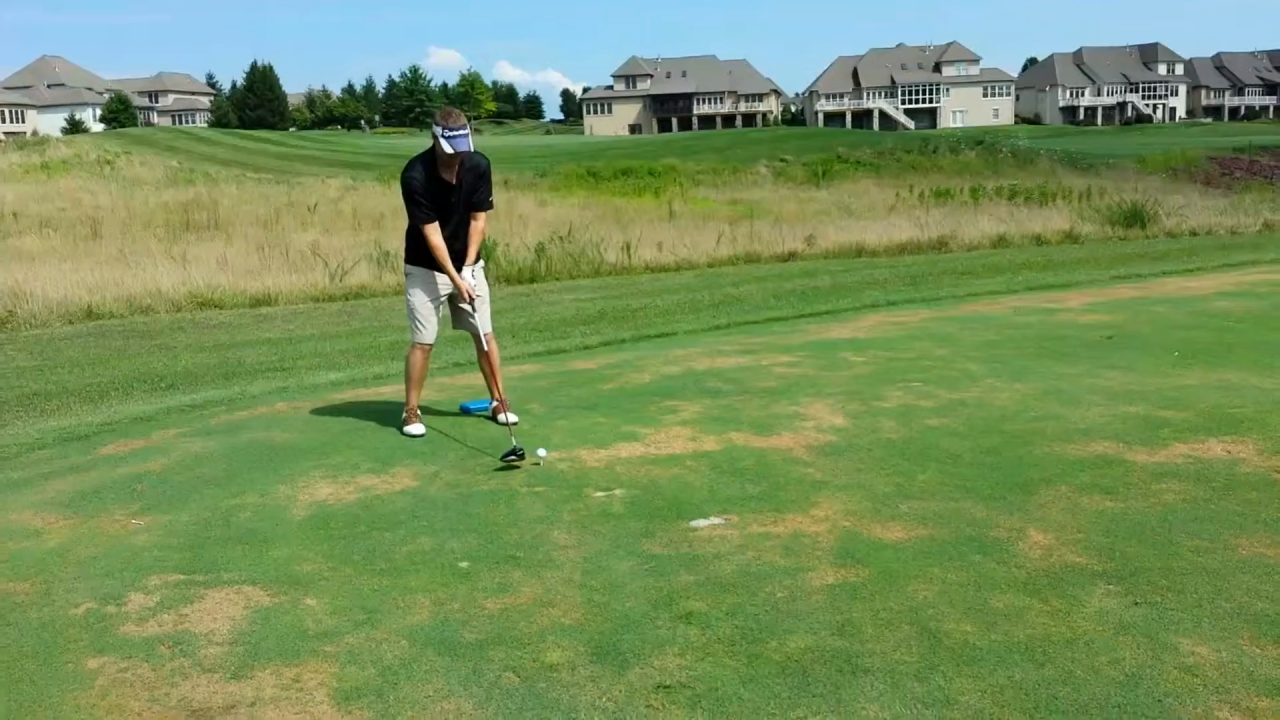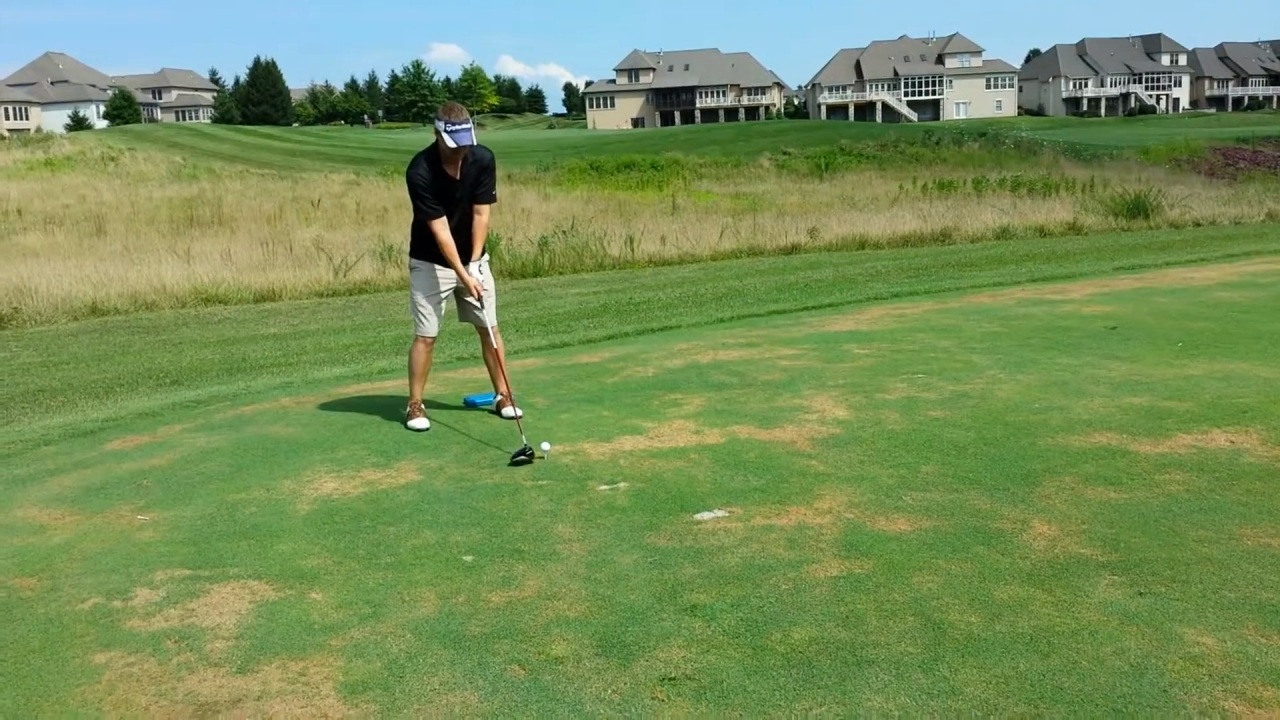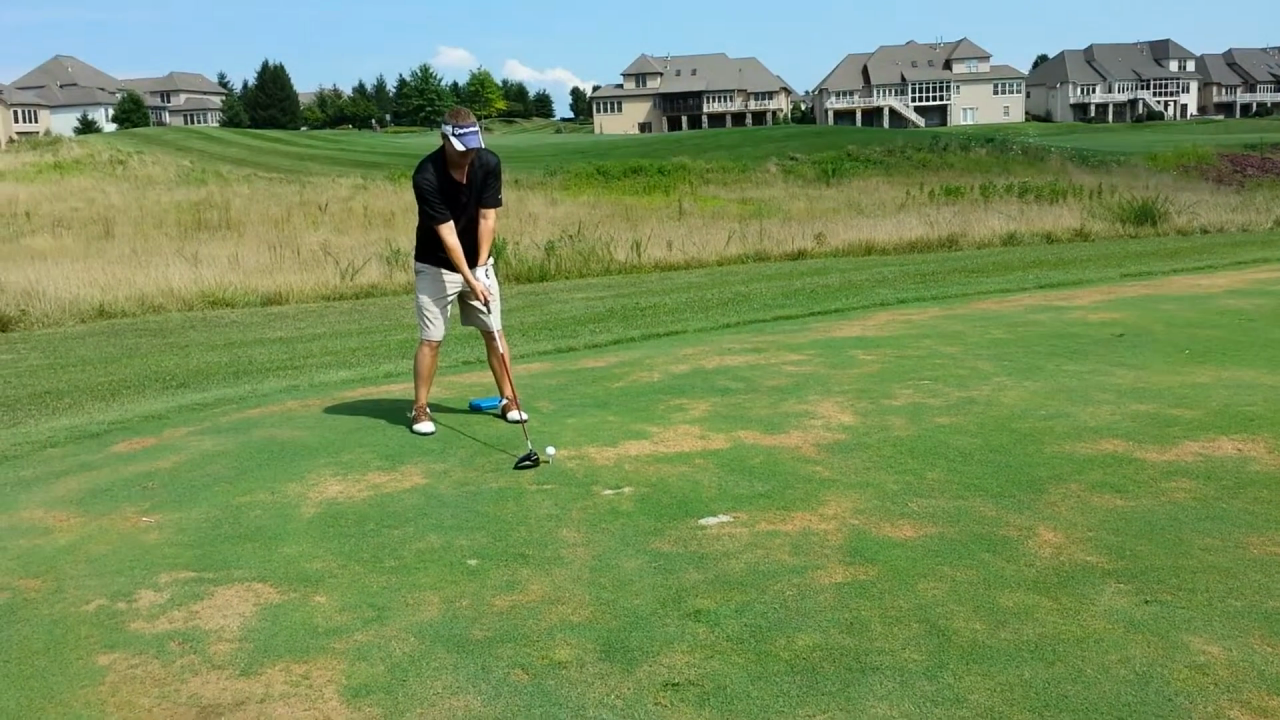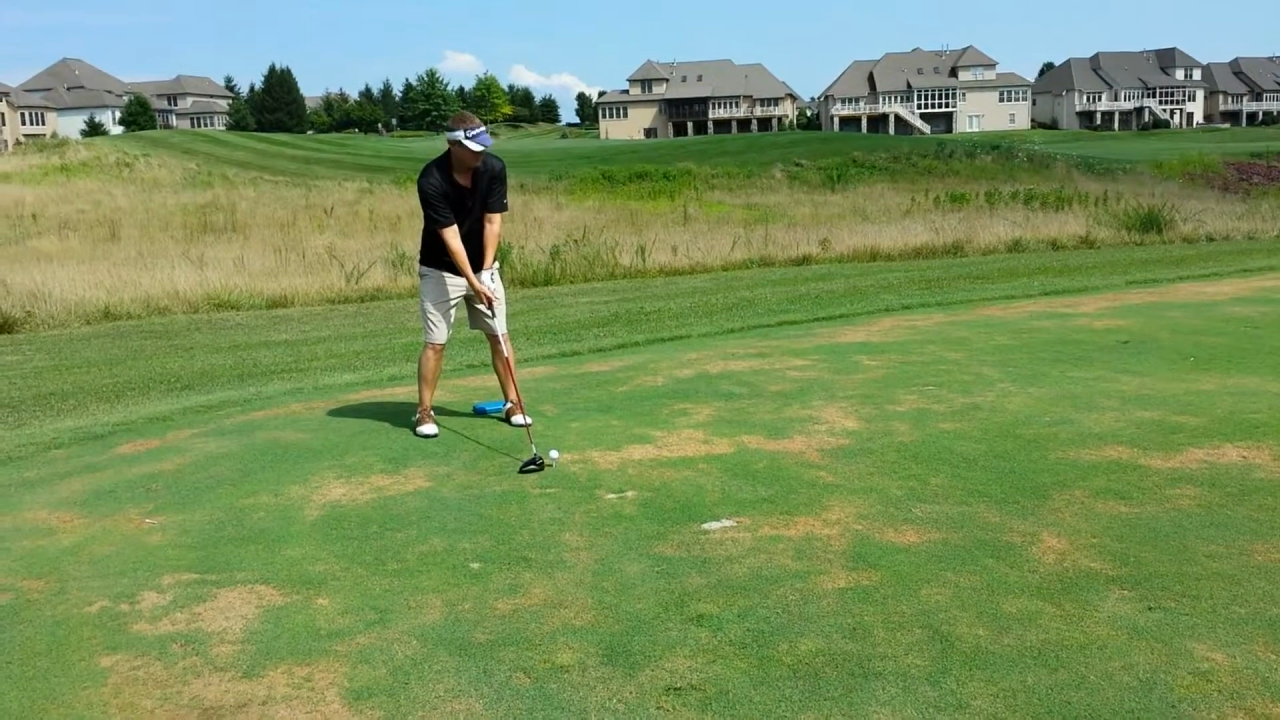
dt=0.4s
person 1, frame 1
left shoulder: (479, 165)
right shoulder: (415, 175)
left elbow: (478, 219)
right elbow: (431, 233)
left wrist: (468, 268)
right wrist: (454, 278)
left hip: (469, 264)
right hip: (425, 268)
left knee: (485, 334)
right knee: (423, 341)
left ankle: (498, 402)
right ankle: (411, 410)
person 1, frame 2
left shoulder: (483, 159)
right shoulder: (420, 171)
left elbow: (481, 213)
right elbow: (439, 228)
left wrist: (475, 263)
right wrist: (462, 275)
left hip: (473, 258)
right hip: (430, 262)
left knee: (489, 327)
right knee: (426, 335)
left ankle: (502, 396)
right ankle: (415, 405)
person 1, frame 3
left shoulder: (489, 163)
right shoulder: (426, 175)
left elbow: (487, 217)
right elbow: (447, 233)
left wrist: (481, 268)
right wrist: (469, 279)
left hip: (478, 262)
right hip: (436, 265)
left knee: (494, 331)
right knee: (431, 338)
left ankle: (508, 400)
right ankle: (420, 408)
person 1, frame 4
left shoulder: (494, 168)
right shoulder: (431, 180)
left elbow: (493, 221)
right elbow: (451, 236)
left wrist: (487, 271)
right wrist: (473, 283)
left hip: (483, 267)
right hip: (440, 269)
left knee: (499, 335)
right knee: (435, 341)
left ankle: (512, 403)
right ankle: (424, 411)
